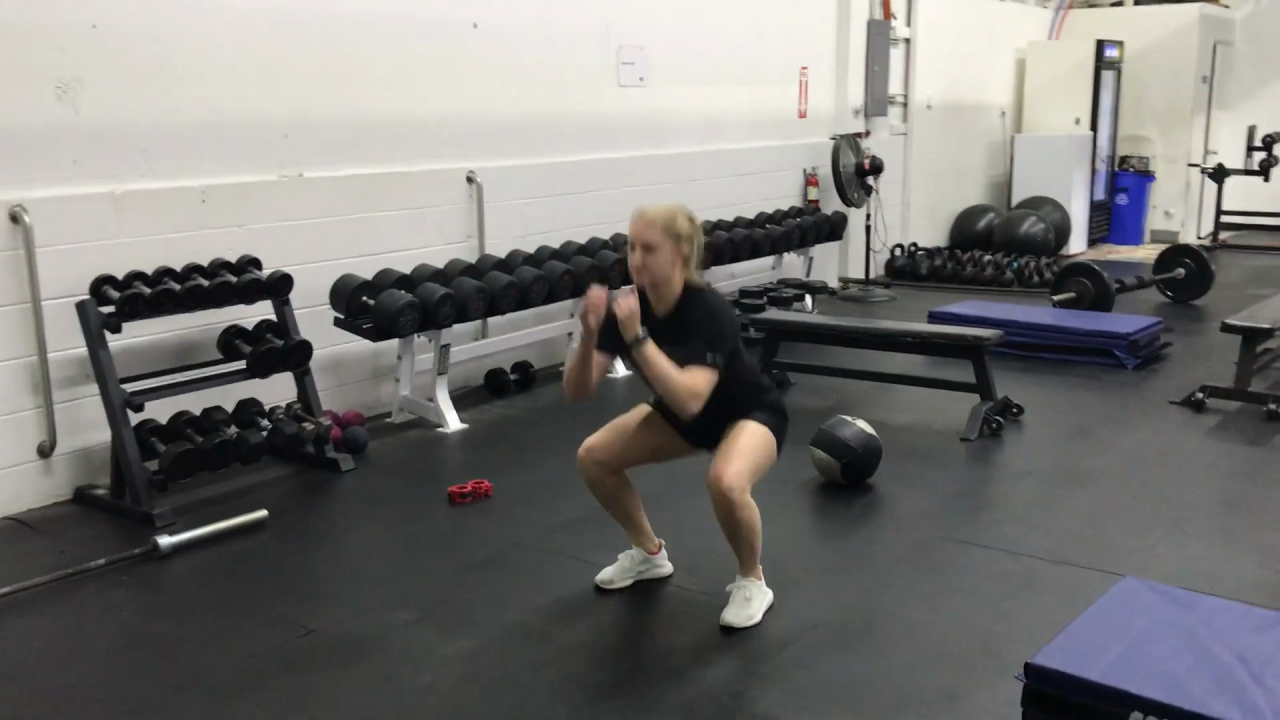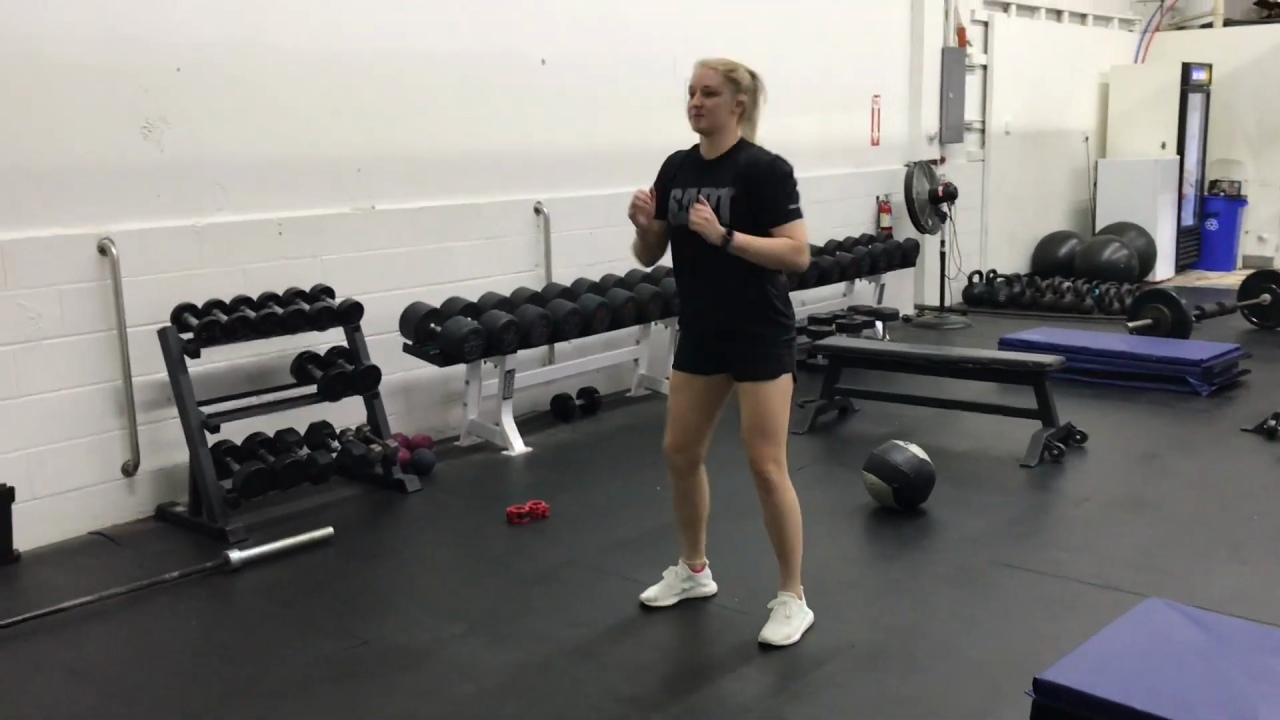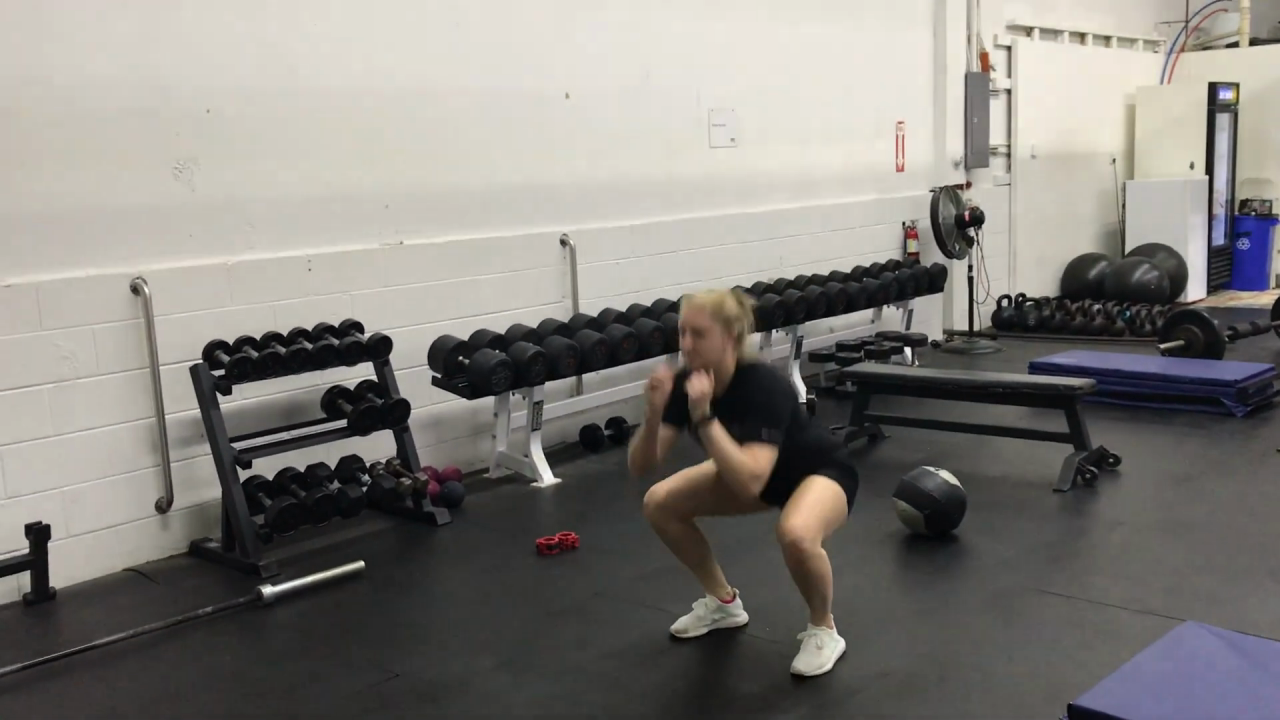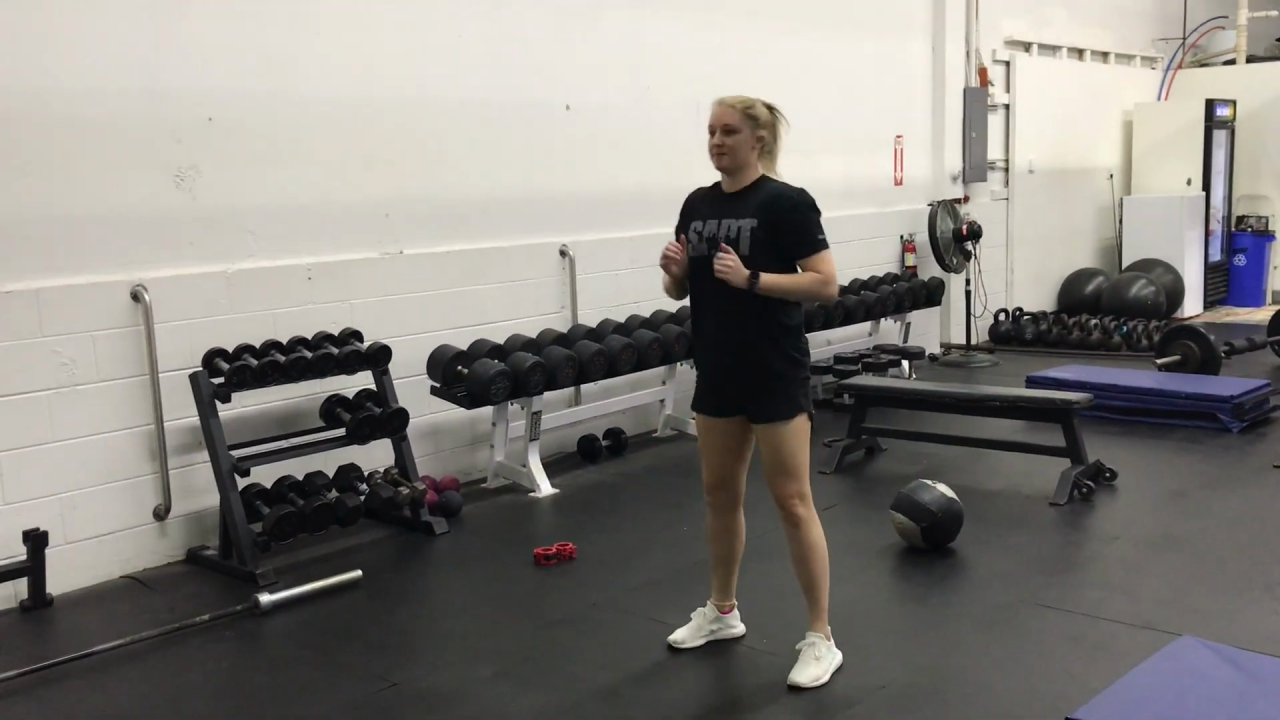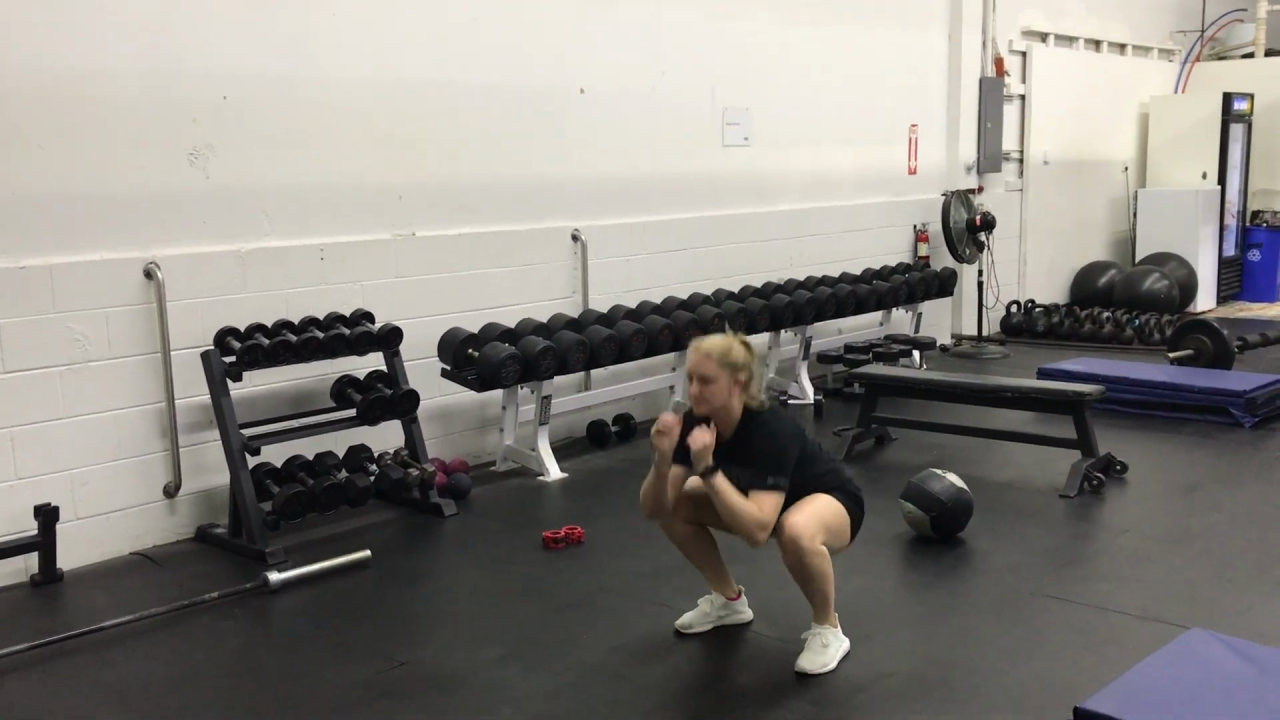
dt=1s
person 1, frame 1
left shoulder: (710, 312)
right shoulder: (629, 303)
left elbow: (689, 400)
right elbow: (576, 391)
left wrist: (637, 337)
right wrist: (589, 335)
left hip: (750, 412)
right hip: (681, 410)
left knee: (725, 482)
right knee: (592, 458)
left ankle: (752, 581)
right ankle: (649, 552)
person 1, frame 2
left shoulder: (764, 168)
right shoulder: (676, 168)
left elbow: (797, 255)
right elbow: (648, 257)
left wrist: (724, 235)
right wrist: (643, 225)
left hip: (761, 337)
right hip: (700, 336)
left knee: (765, 465)
right knee: (680, 453)
left ankle: (793, 598)
right ankle: (693, 571)
person 1, frame 3
left shoulder: (764, 388)
right shoulder: (688, 382)
left elbow: (749, 484)
right elbow: (640, 465)
left wrist: (704, 418)
right wrist: (654, 412)
left hip: (821, 471)
left knee: (795, 534)
right knee: (658, 504)
left ankle: (824, 628)
right ankle: (723, 601)
person 1, frame 4
left shoulder: (786, 202)
right shoulder: (697, 204)
left elbow: (826, 285)
right elbow: (678, 291)
left wrist: (750, 278)
right wrist: (674, 268)
left hip: (775, 375)
right hip: (717, 375)
left knee: (791, 501)
right knee: (720, 495)
left ankle: (821, 639)
right ankle: (722, 612)
person 1, frame 5
left shoulder: (772, 429)
right shoulder: (697, 421)
left elbow: (757, 530)
right elbow: (653, 506)
left wrist: (708, 468)
right wrist: (663, 457)
left hip: (829, 498)
left knee: (795, 532)
right knee: (669, 512)
left ankle: (827, 628)
right ankle: (729, 599)
